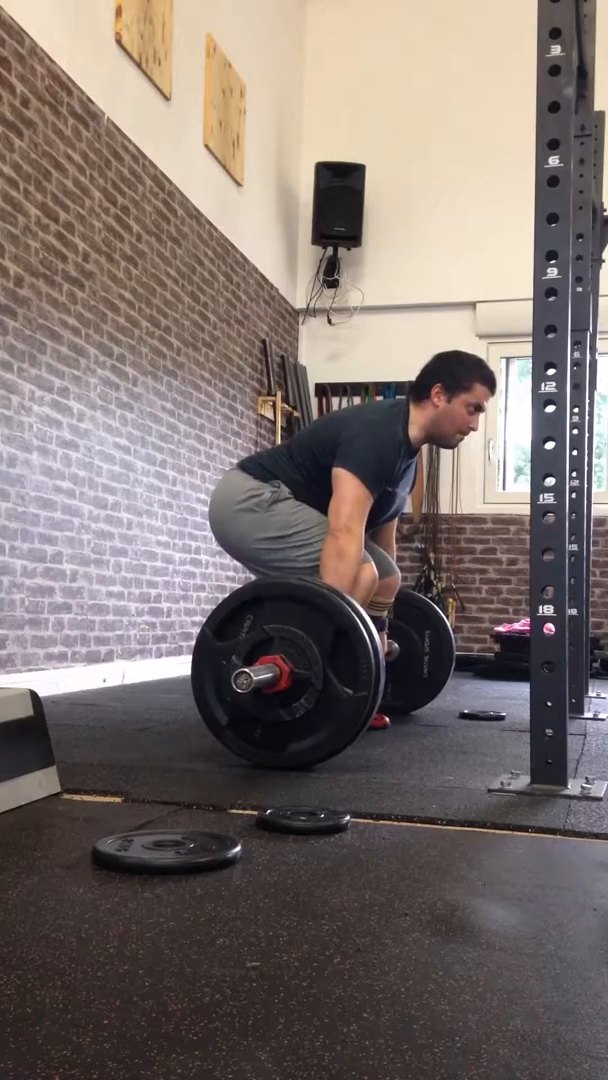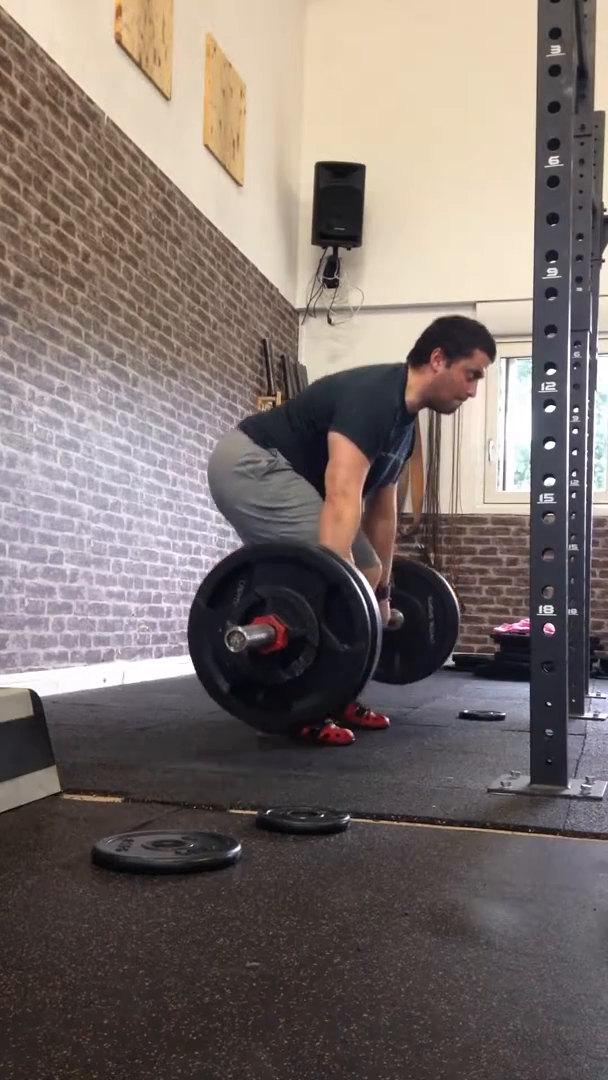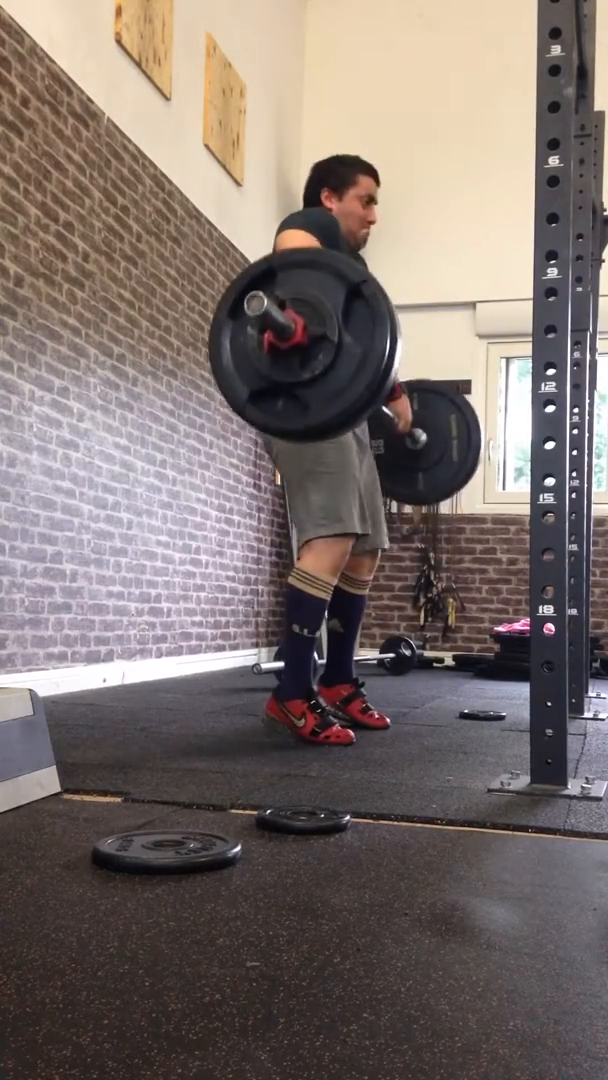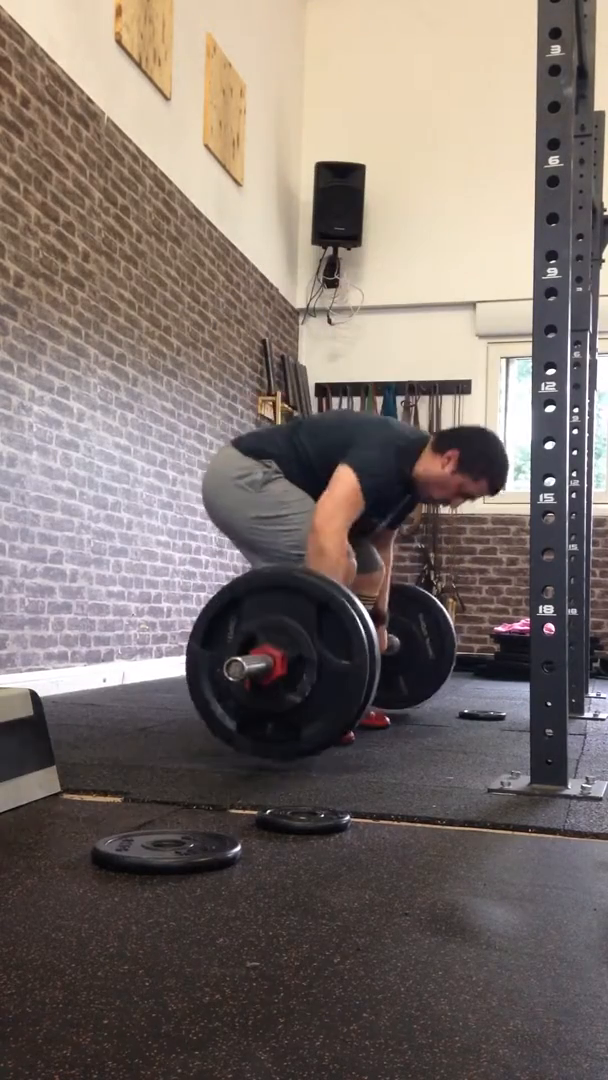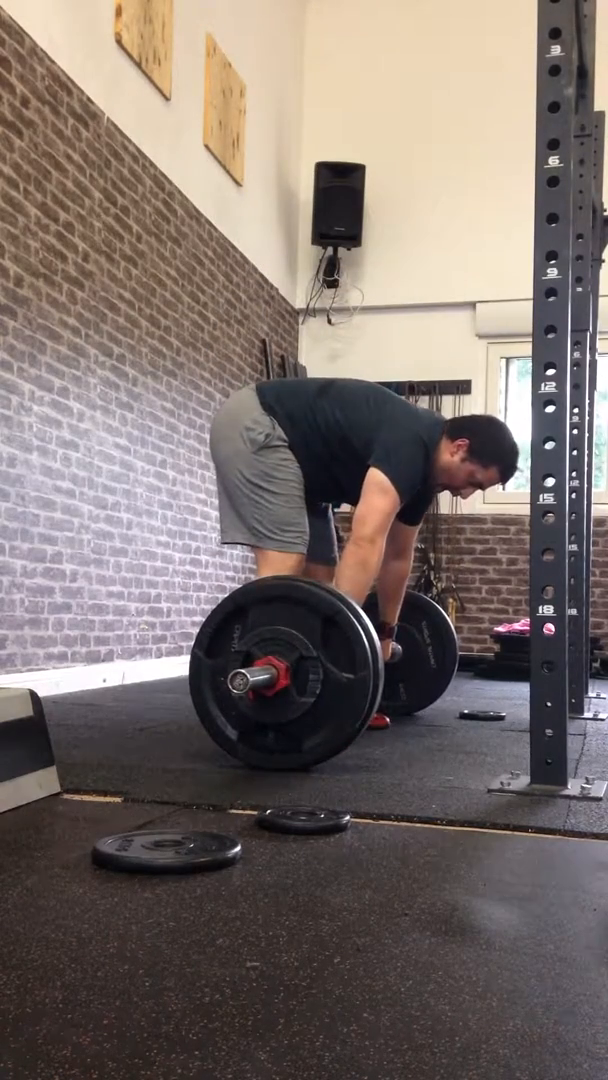
dt=1s
person 1, frame 1
left shoulder: (404, 450)
right shoulder: (376, 434)
left elbow: (381, 536)
right elbow: (345, 534)
left wrist: (378, 630)
left hip: (274, 507)
right hip: (250, 500)
left knee: (385, 578)
right knee: (355, 574)
person 1, frame 2
left shoulder: (403, 418)
right shoulder: (373, 399)
left elbow: (382, 511)
right elbow: (342, 501)
left wrist: (381, 593)
left hip: (275, 473)
right hip: (249, 464)
left knee: (364, 570)
person 1, frame 3
left shoulder: (343, 258)
right shoulder: (311, 226)
right elbow: (292, 259)
left wrist: (392, 393)
left knee: (362, 551)
right knee: (330, 543)
left ankle: (338, 685)
right ankle: (292, 695)
person 1, frame 4
left shoulder: (407, 482)
right shoulder: (389, 452)
left elbow: (380, 549)
right elbow: (327, 525)
left wrist: (378, 621)
left hip: (260, 482)
right hip: (242, 475)
left knee: (366, 571)
right knee: (332, 572)
person 1, frame 5
left shoulder: (423, 471)
right shoulder: (411, 443)
left elbow: (397, 556)
right elbow: (366, 541)
left wrist: (386, 633)
left hip: (289, 447)
right hip: (254, 425)
left knee: (319, 574)
right knee: (285, 564)
